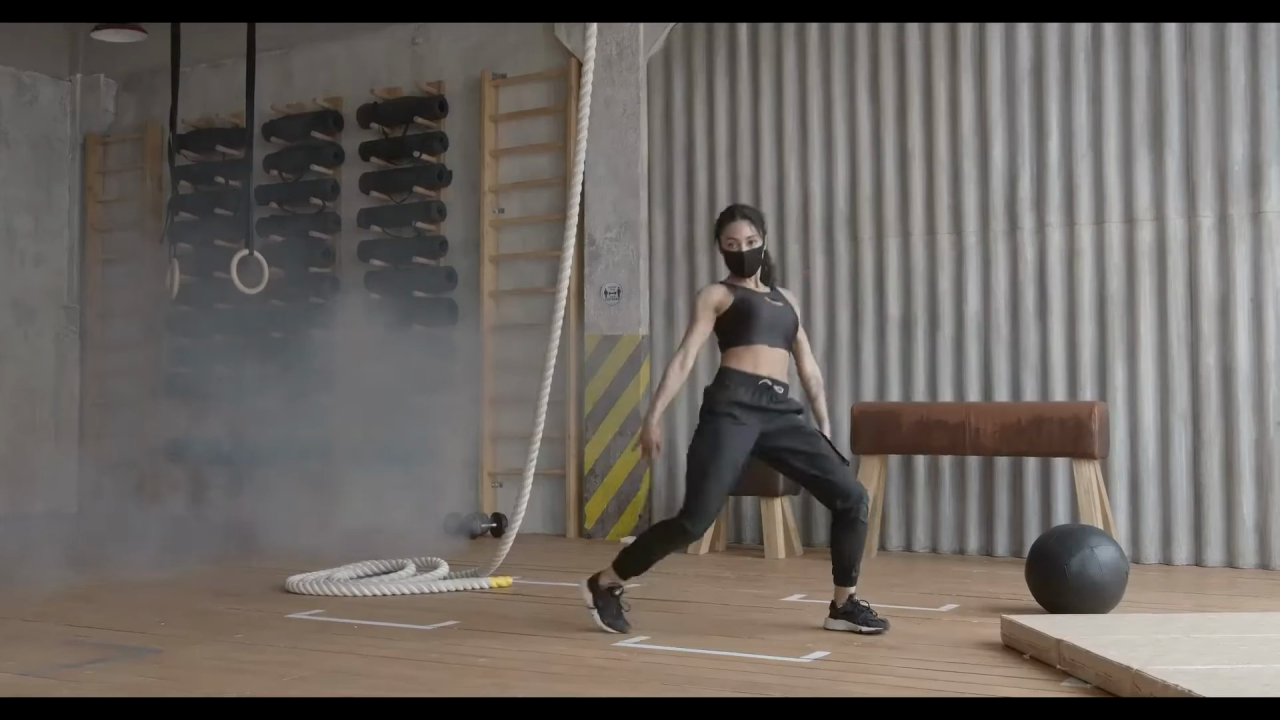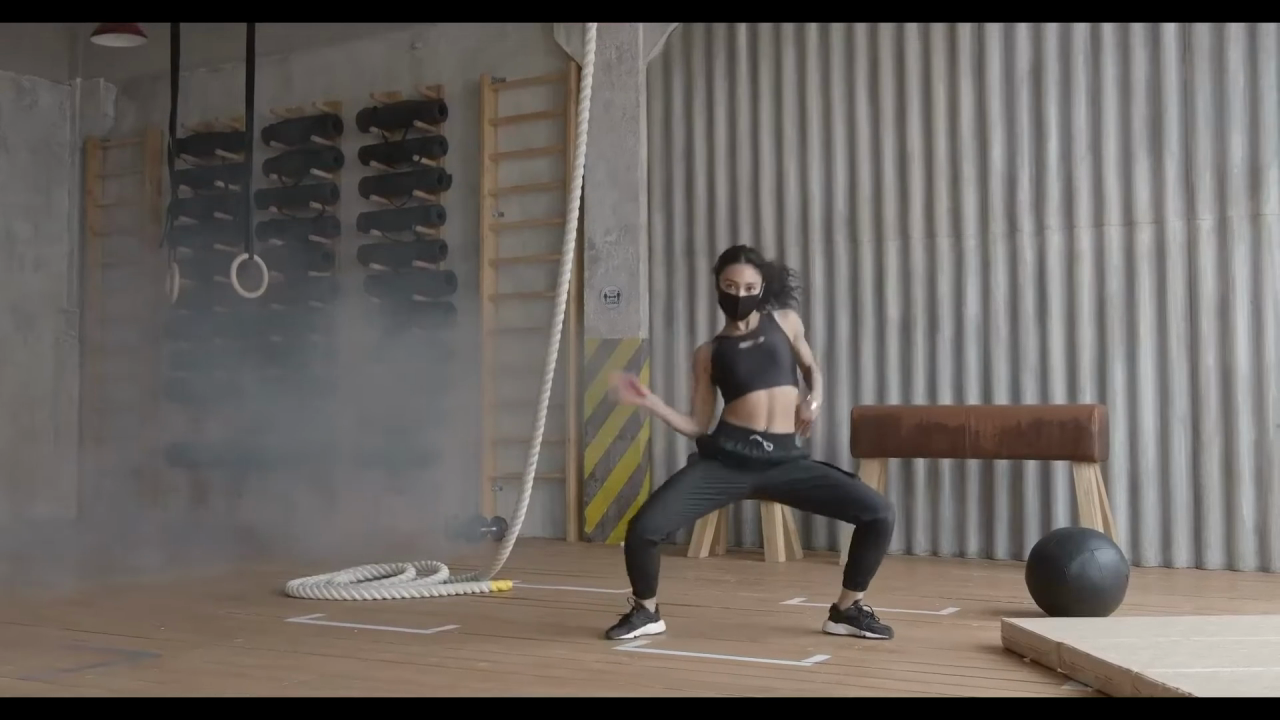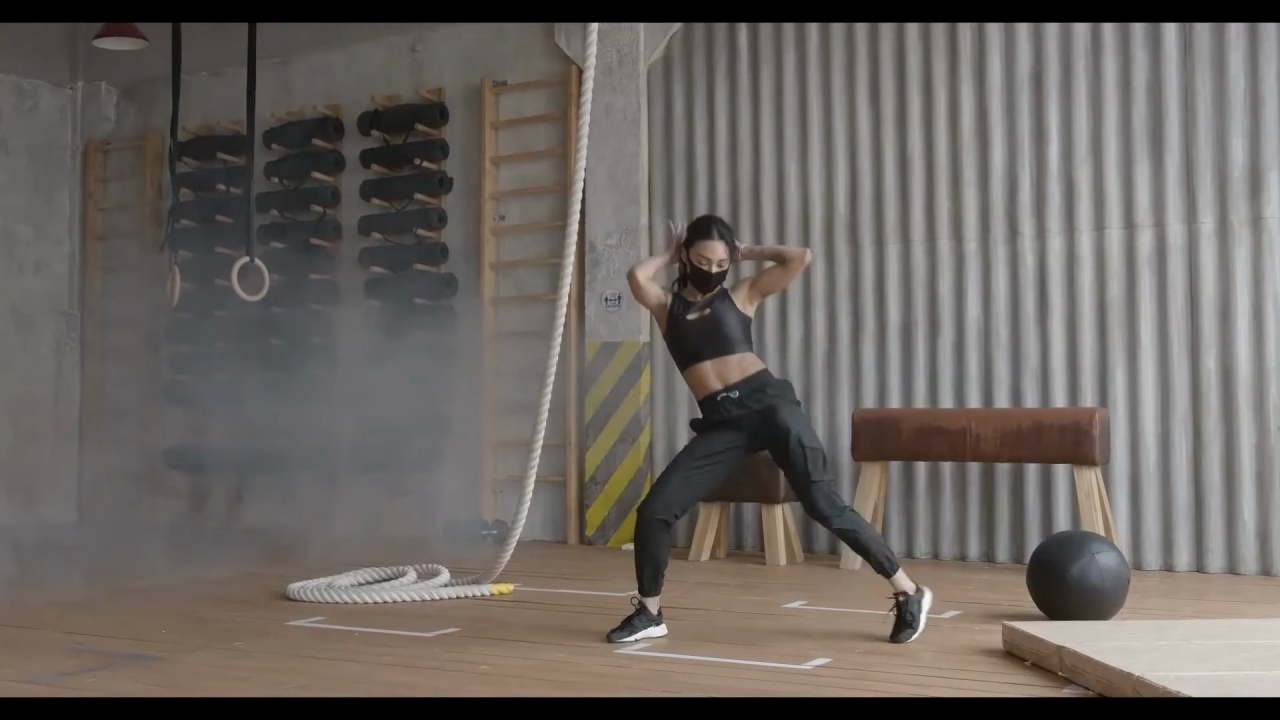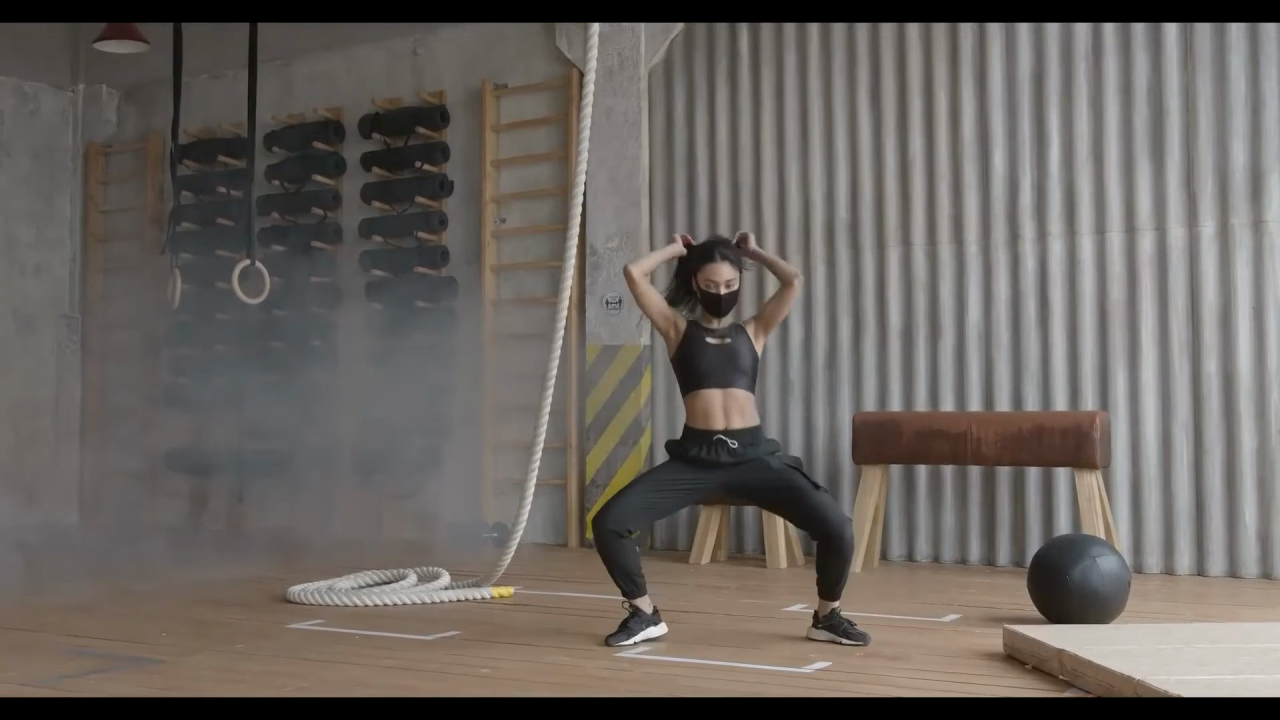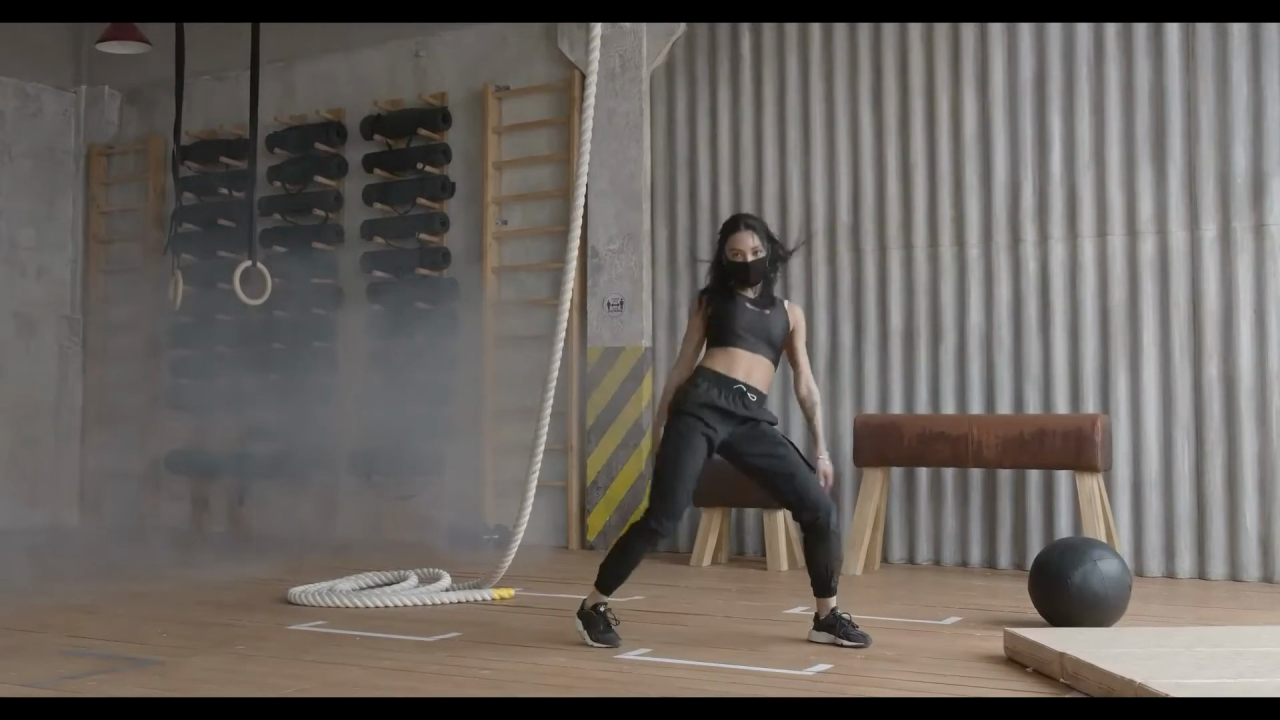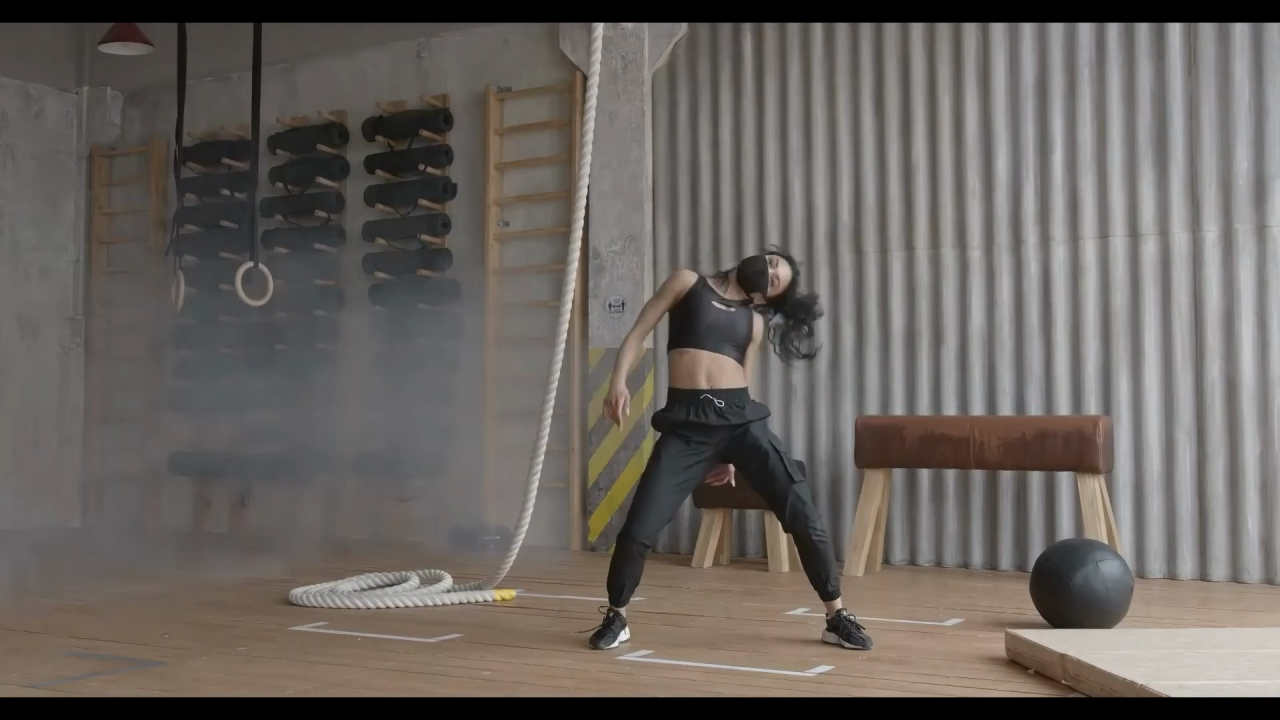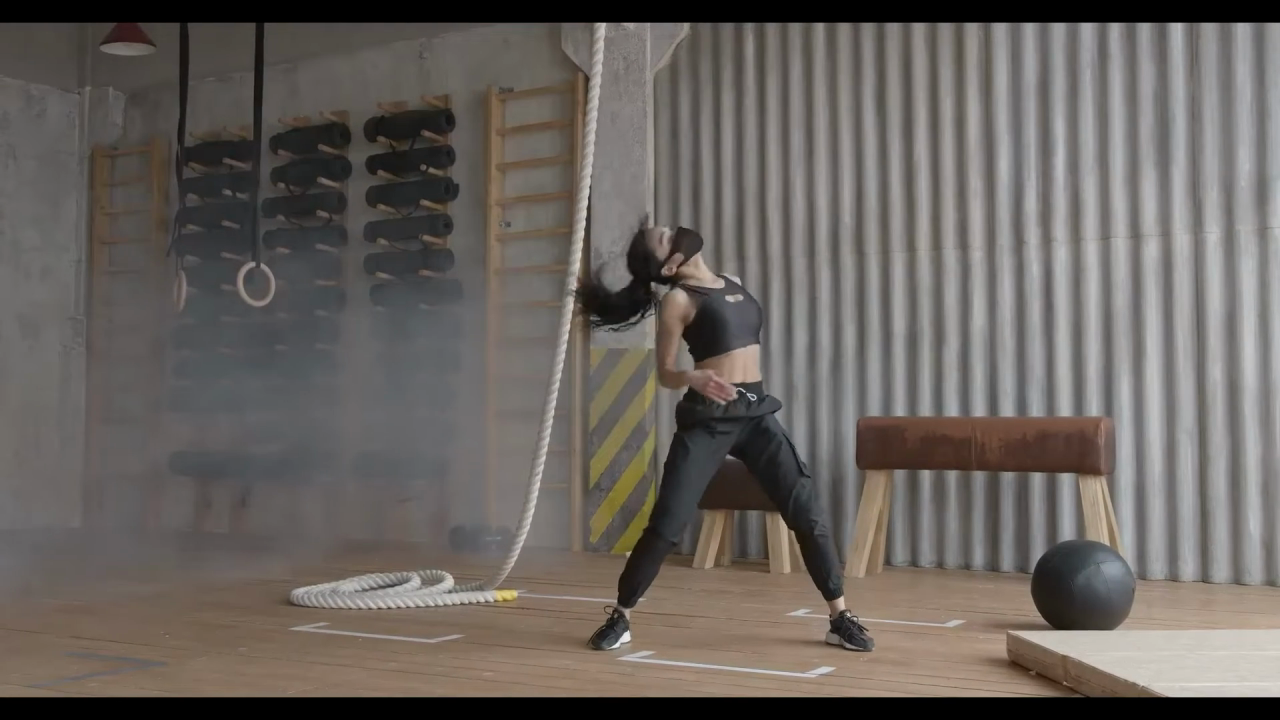
dt=0.7s
person 1, frame 1
left shoulder: (786, 299)
right shoulder: (719, 294)
left elbow: (808, 366)
right elbow: (687, 354)
left wrist: (824, 426)
right wrist: (654, 415)
left hip: (781, 413)
right hip: (730, 409)
left knee: (853, 498)
right knee: (696, 519)
left ankle: (845, 602)
right ankle: (606, 584)
person 1, frame 2
left shoulder: (784, 320)
right shoulder: (708, 352)
left elbow: (811, 368)
right elbow: (698, 426)
left wrist: (813, 398)
right wrist: (648, 401)
left hip: (785, 461)
right hip: (725, 460)
left knee: (880, 513)
right knee: (644, 528)
left ankle: (846, 609)
right ankle: (647, 610)
person 1, frame 3
left shoulder: (741, 295)
right shoulder: (666, 305)
left elbow: (800, 257)
right elbow: (636, 277)
left wrist: (749, 254)
right wrist: (670, 255)
left hip: (770, 404)
right hip: (721, 424)
left knee: (823, 505)
right knee: (653, 511)
left ankle: (907, 591)
right ankle: (649, 611)
person 1, frame 4
left shoulder: (753, 332)
right shoulder: (679, 329)
left elbow: (792, 280)
right elbow: (633, 274)
left wrist: (755, 253)
right wrist: (676, 251)
left hip: (753, 457)
right hip: (696, 458)
left knee: (836, 527)
right knee: (608, 522)
left ankle: (826, 615)
right ankle: (644, 613)
person 1, frame 5
left shoulder: (788, 312)
right shoulder: (711, 299)
left elbow: (804, 382)
right elbow: (683, 363)
left wrist: (821, 448)
right wrist: (660, 426)
left hip: (752, 420)
right hip: (701, 407)
left knee: (820, 510)
right knee: (662, 518)
left ankle: (827, 615)
right ankle: (594, 605)
person 1, frame 6
left shoulder: (754, 321)
right shoulder: (687, 282)
right elbow: (635, 336)
left wrist: (728, 454)
right wrist: (617, 383)
left hip: (741, 420)
right hip: (686, 424)
left knee: (803, 517)
right knee: (638, 529)
left ankle: (836, 617)
right ankle: (616, 616)
person 1, frame 7
left shoulder: (733, 283)
right shoulder: (678, 299)
right elbow: (665, 370)
right wrist: (696, 377)
left hip: (756, 411)
right hip: (707, 419)
left knee: (807, 512)
right knee: (667, 524)
left ankle: (840, 618)
right ankle: (620, 616)
